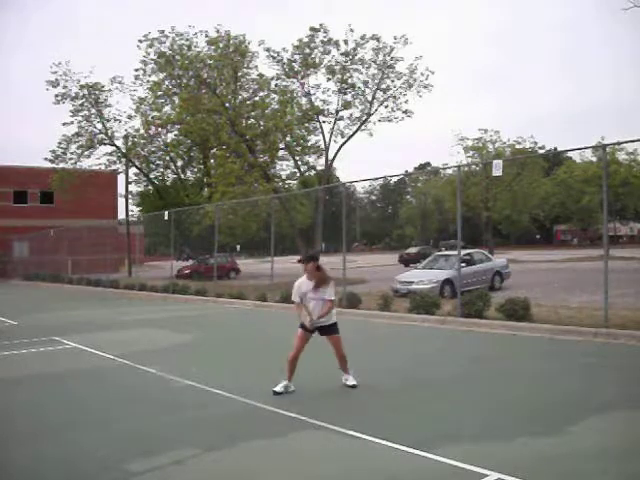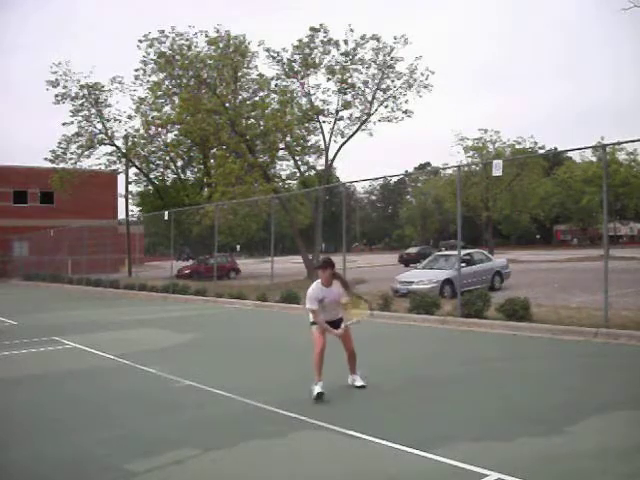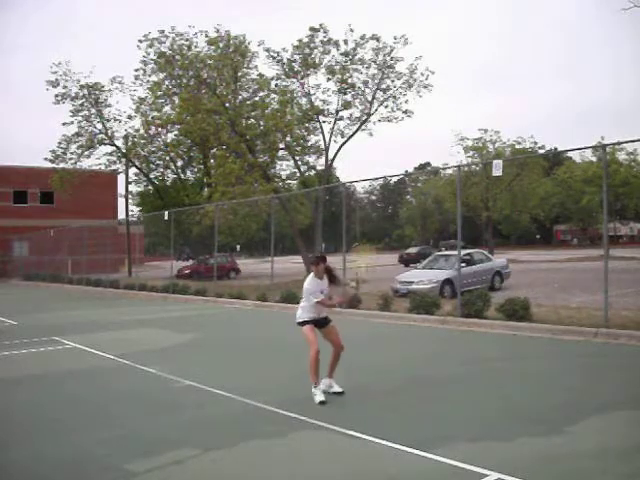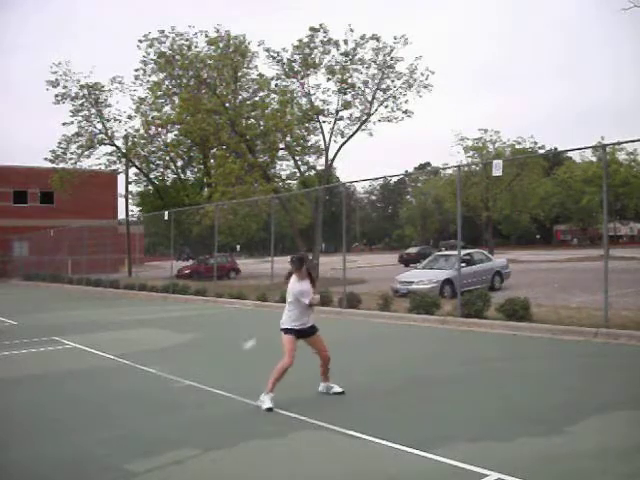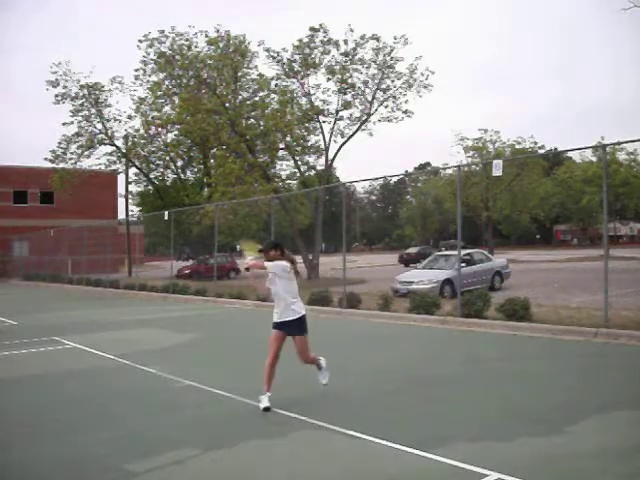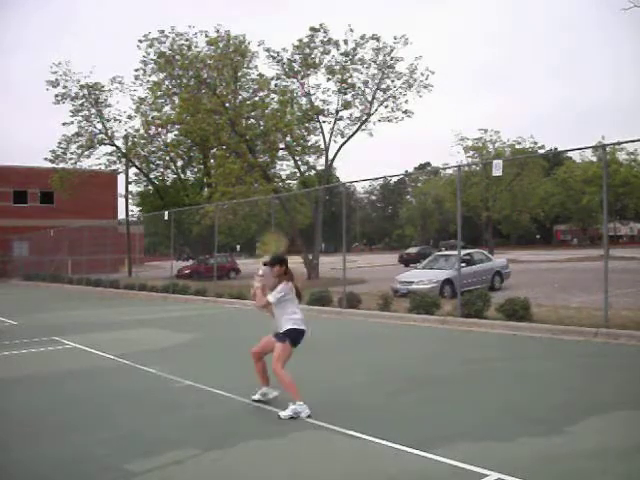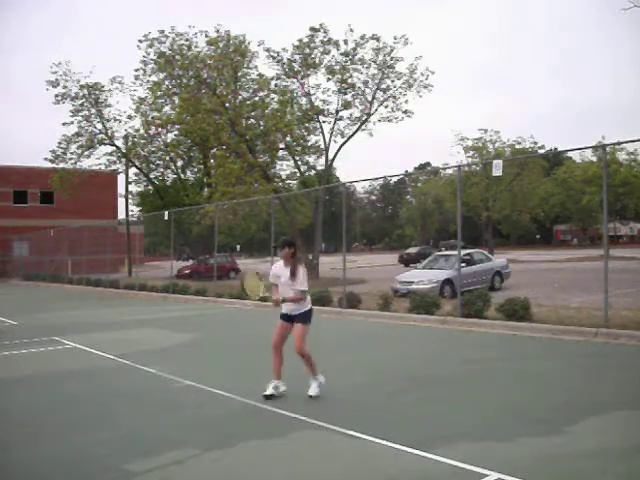
dt=0.3s
person 1, frame 1
left shoulder: (326, 282)
right shoulder: (299, 284)
left elbow: (330, 306)
right elbow: (298, 307)
left wrist: (316, 318)
right wrist: (306, 320)
left hip: (328, 322)
right hip: (306, 321)
left knee: (340, 354)
right knee: (293, 355)
left ankle: (346, 375)
right ankle: (287, 382)
person 1, frame 2
left shoulder: (340, 285)
right shoulder: (313, 291)
right elbow: (315, 316)
left wrist: (344, 324)
right wrist: (332, 331)
left hip: (336, 318)
right hip: (319, 321)
left knee: (350, 349)
right knee: (320, 347)
left ankle: (353, 376)
right ankle: (318, 385)
person 1, frame 3
left shoulder: (326, 275)
right shoulder: (310, 285)
left elbow: (328, 297)
right elbow: (326, 304)
left hip: (321, 316)
right hip: (306, 318)
left knee: (339, 346)
right knee: (315, 349)
left ankle: (328, 381)
right ankle: (316, 388)
person 1, frame 4
left shoulder: (304, 277)
right shoulder: (298, 288)
right elbow: (312, 303)
left wrist: (313, 297)
right wrist: (316, 297)
left hip: (307, 324)
right hip: (291, 326)
left knee: (325, 356)
right knee: (288, 361)
left ankle: (325, 384)
right ankle: (267, 395)
person 1, frame 5
left shoulder: (284, 266)
right shoulder: (274, 269)
left elbow: (257, 264)
left wrist: (250, 263)
left hip: (295, 317)
right hip: (280, 318)
left knee: (304, 358)
right knee: (272, 356)
left ankle: (320, 363)
right ankle: (266, 395)
person 1, frame 6
left shoulder: (285, 286)
right shoulder: (277, 285)
left elbow: (262, 304)
right elbow: (272, 310)
left wrist: (258, 289)
right wrist: (258, 291)
left hip: (293, 330)
right hip: (284, 329)
left knee: (277, 367)
right knee: (255, 353)
left ankle: (299, 406)
right ankle: (266, 389)
person 1, frame 7
left shoulder: (300, 270)
right shoulder: (276, 267)
left elbow: (302, 296)
right elbow: (274, 286)
left wrist: (283, 299)
right wrist: (276, 296)
left hip: (302, 311)
right hip: (285, 311)
left knee: (299, 348)
right knee: (276, 345)
left ankle: (316, 378)
right ankle: (278, 384)
